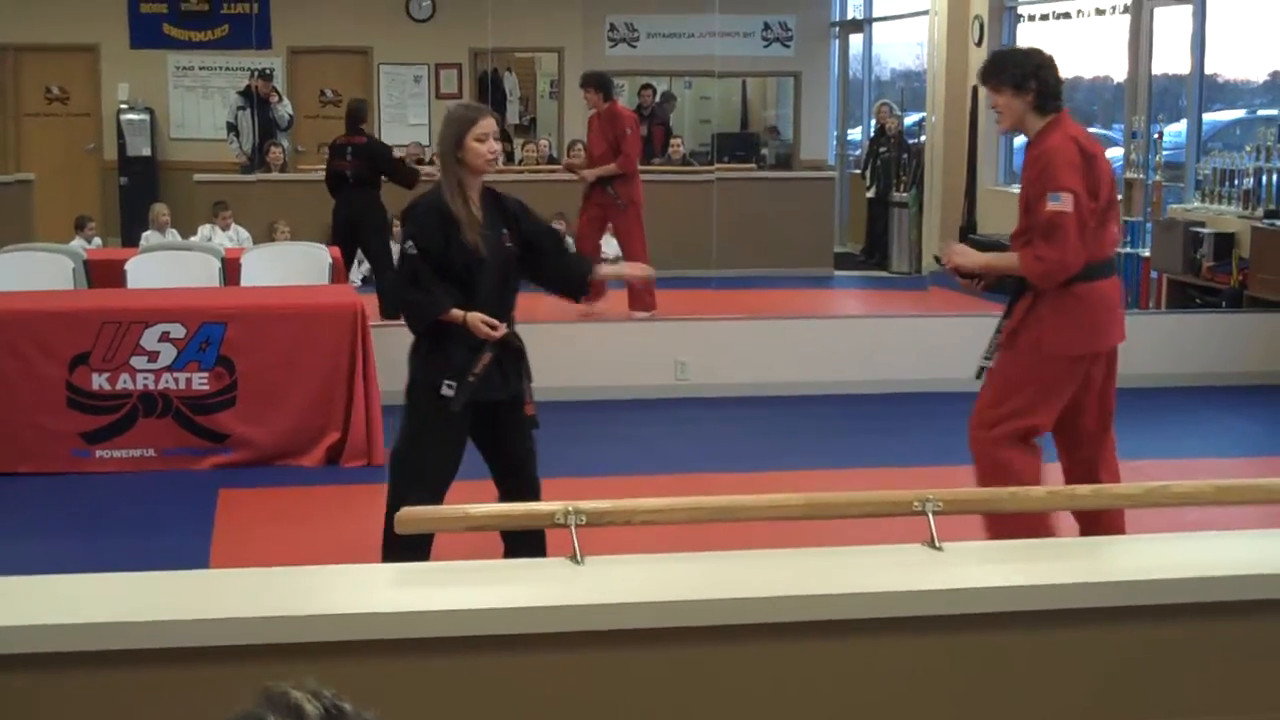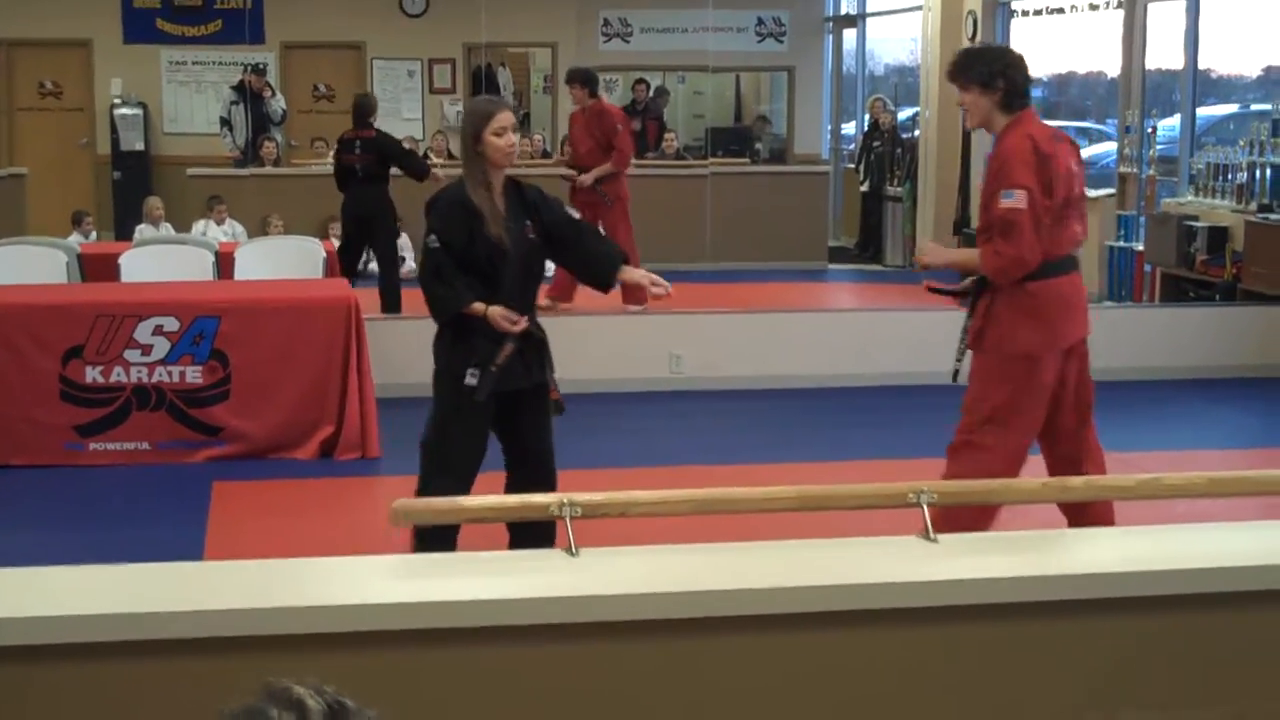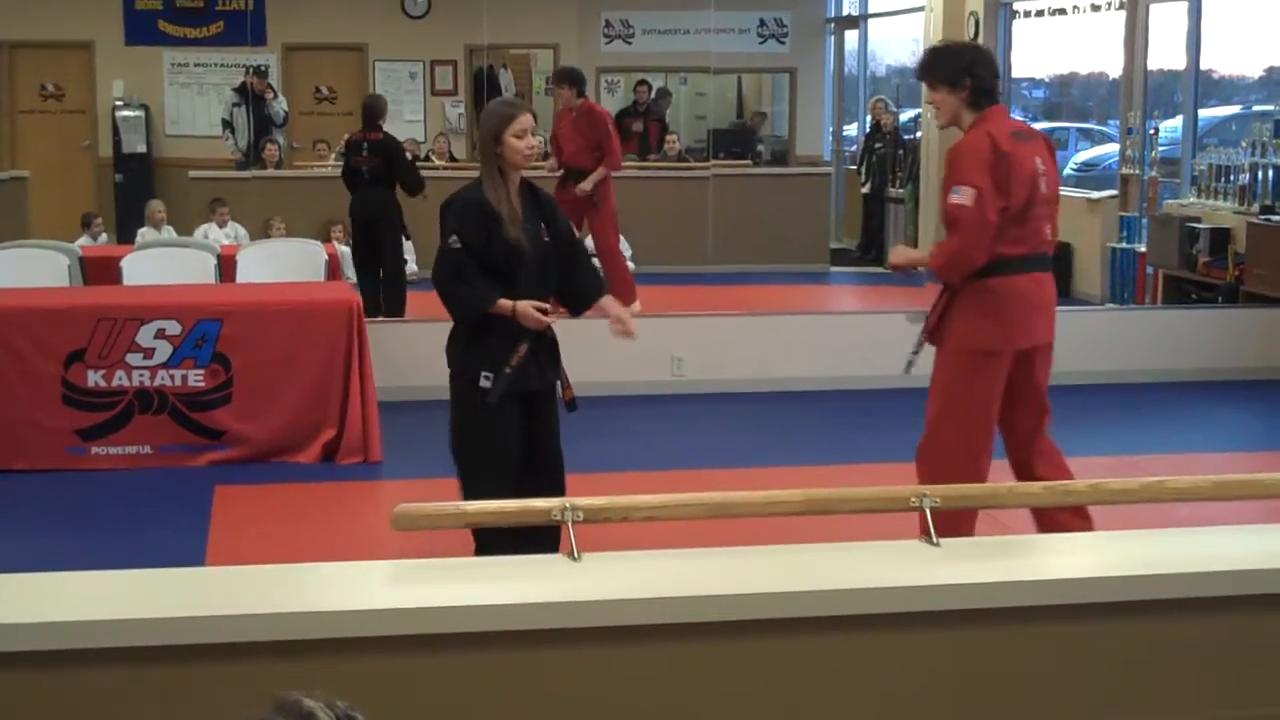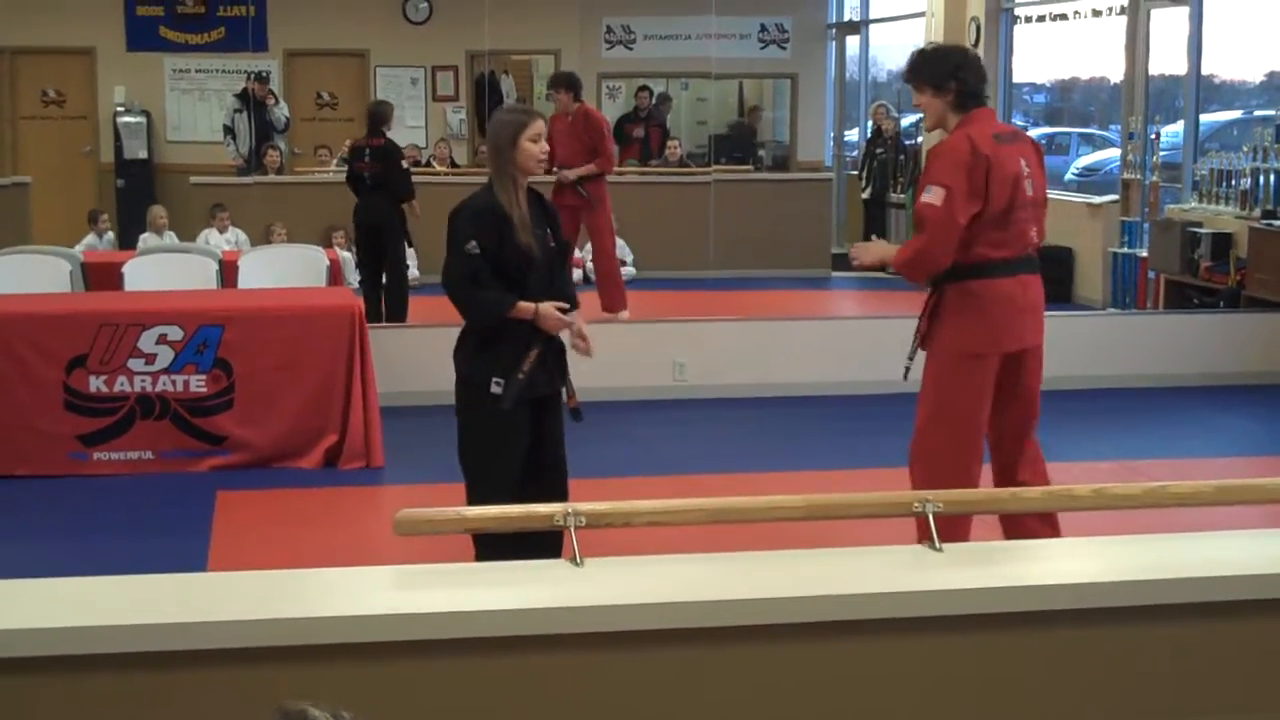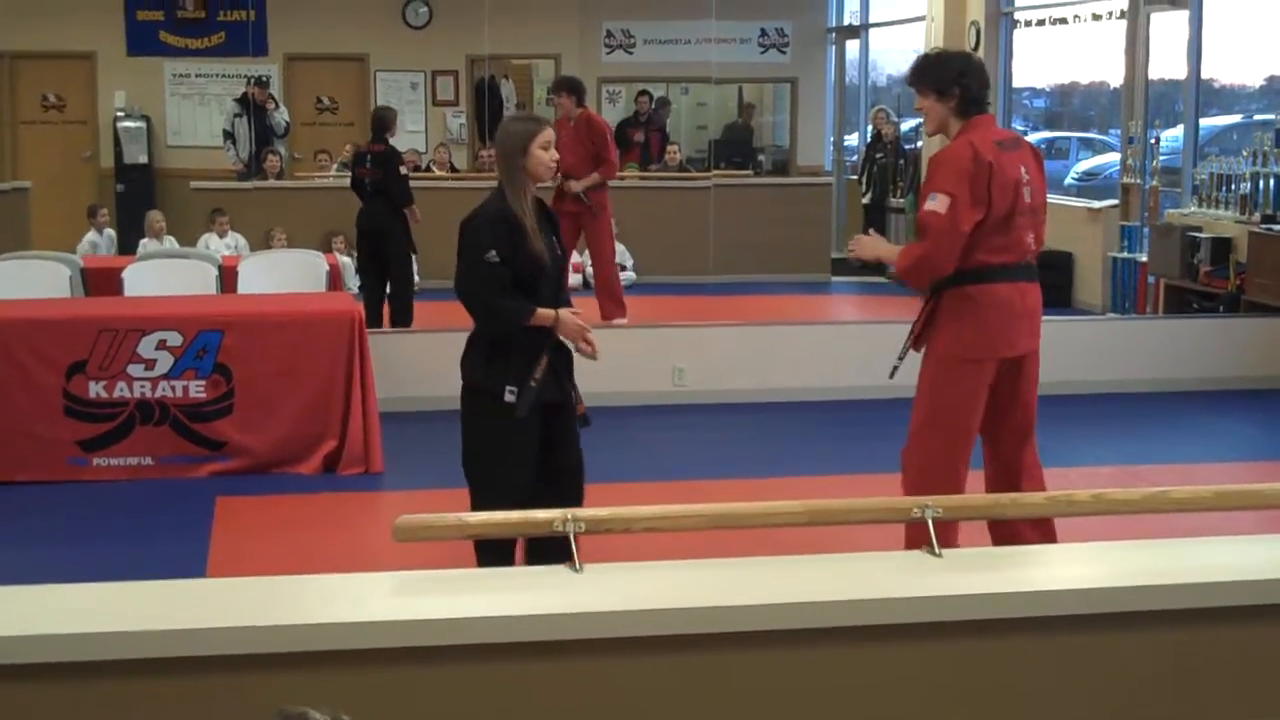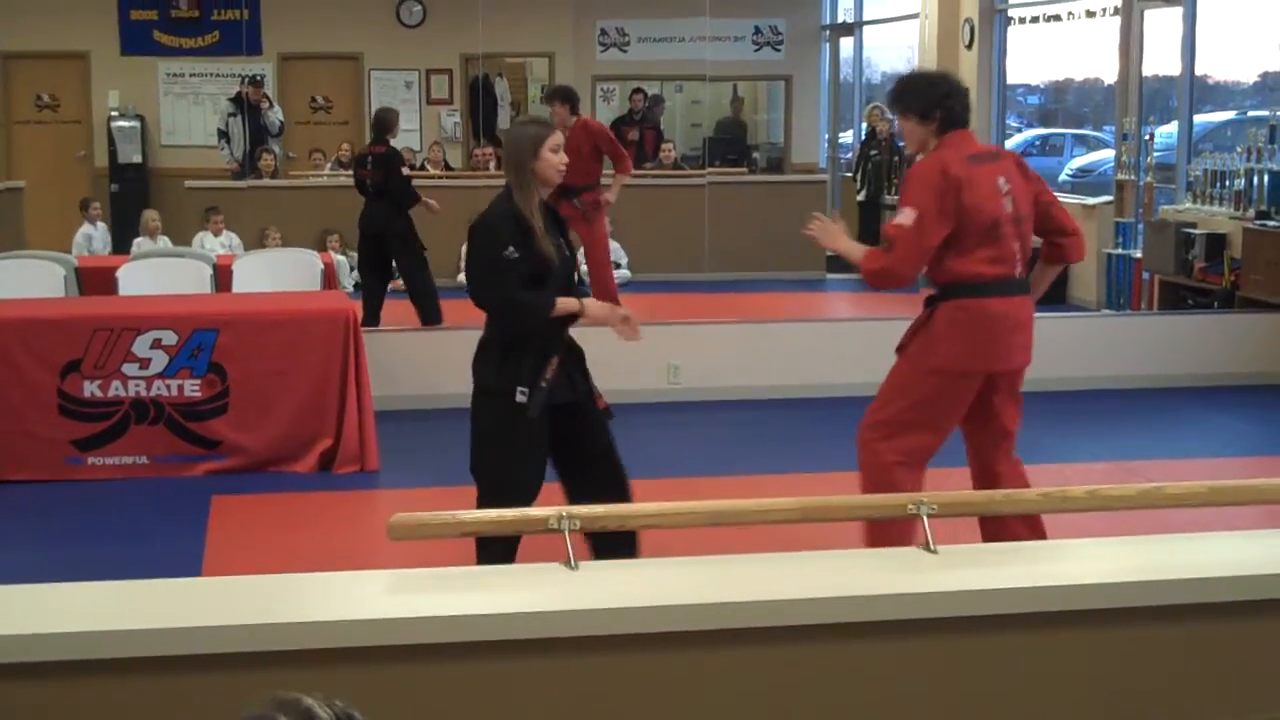
dt=0.2s
person 1, frame 1
left shoulder: (1054, 152)
right shoulder: (1070, 141)
left elbow: (1056, 257)
left wrist: (981, 261)
right wrist: (998, 263)
left hip: (1064, 310)
right hip: (1091, 304)
left knee: (998, 431)
right knee: (1087, 440)
person 1, frame 2
left shoulder: (1013, 150)
right shoulder: (1053, 140)
left elbow: (1014, 254)
left wrist: (950, 256)
right wrist: (981, 270)
left hip: (1026, 309)
right hip: (1063, 300)
left knee: (982, 441)
right knee: (1070, 435)
person 1, frame 3
left shoulder: (975, 148)
right shoulder: (1030, 139)
left elbow: (965, 249)
left wrist: (915, 256)
right wrist: (943, 262)
left hip: (987, 304)
right hip: (1034, 296)
left knee: (950, 447)
right knee: (1028, 433)
person 1, frame 4
left shoulder: (956, 150)
right shoulder: (1022, 143)
left elbow: (931, 250)
left wrist: (881, 253)
left hip: (974, 306)
right hip: (1023, 299)
left knee: (943, 449)
right knee: (1014, 439)
person 1, frame 5
left shoulder: (958, 156)
right shoulder: (1022, 150)
left elbow: (933, 257)
left wrist: (880, 250)
left hip: (972, 311)
right hip: (1021, 307)
left knee: (934, 453)
right knee: (1013, 447)
person 1, frame 6
left shoulder: (934, 170)
right shoulder: (1009, 163)
left elbow: (895, 267)
right elbow: (1067, 238)
left wrist: (839, 240)
left hip: (962, 324)
right hip: (1010, 321)
left knee: (885, 442)
right knee: (993, 449)
person 2, frame 1
left shoulder: (505, 210)
right shoulder: (428, 211)
left elbow: (551, 258)
right elbow: (411, 289)
left wrist: (615, 270)
right wrist: (463, 317)
left hip: (500, 357)
right hip: (445, 361)
left knee: (518, 469)
right knee: (421, 474)
left ankle: (527, 564)
person 2, frame 2
left shoulder: (529, 200)
right shoulder: (451, 204)
left elbow: (578, 243)
right elbow: (435, 281)
left wrist: (631, 274)
right wrist: (484, 311)
left hip: (522, 346)
right hip: (468, 351)
left knee: (532, 459)
right knee: (449, 463)
left ankle: (531, 557)
right ankle: (429, 559)
person 2, frame 3
left shoulder: (541, 203)
right shoulder: (467, 205)
left elbow: (572, 263)
right elbow: (452, 281)
left wrist: (606, 304)
right wrist: (510, 308)
left hip: (534, 351)
right hip: (485, 354)
left knee: (540, 463)
right knee: (490, 467)
left ankle: (535, 561)
person 2, frame 4
left shoulder: (542, 208)
right shoulder: (478, 212)
right elbow: (465, 290)
left wrist: (567, 316)
right wrist: (532, 311)
left hip: (539, 356)
right hip: (493, 360)
left knee: (545, 467)
right knee: (495, 473)
left ankle: (538, 567)
person 2, frame 5
left shoulder: (543, 215)
right shoulder: (489, 220)
right elbow: (485, 301)
left wrist: (569, 322)
right wrist: (553, 317)
left hip: (544, 361)
right hip: (502, 368)
left knee: (561, 469)
right knee: (502, 479)
left ankle: (551, 569)
person 2, frame 6
left shoulder: (550, 217)
right shoulder: (498, 222)
right elbow: (510, 301)
left wrist: (597, 310)
right wrist: (580, 306)
left hip: (557, 358)
right hip: (513, 366)
left knee: (597, 457)
right knee: (510, 478)
left ankle: (616, 550)
right ankle: (494, 572)
person 3, frame 1
left shoulder: (623, 117)
right shoulder: (594, 119)
left elbow: (628, 161)
left wrist: (595, 172)
right wrist: (580, 166)
left hip: (622, 190)
right hip: (599, 189)
left knee: (632, 247)
right knee: (585, 239)
left ankle: (643, 304)
right ankle: (594, 293)
person 3, frame 2
left shoulder: (610, 114)
right shoulder: (576, 116)
left elbow: (623, 156)
left wrist: (593, 175)
right wrist: (569, 163)
left hip: (609, 187)
right hip: (584, 186)
left knee: (621, 243)
left ankle: (635, 298)
right ankle: (557, 295)
person 3, frame 3
left shoulder: (597, 115)
right shoulder: (560, 116)
left elbow: (613, 158)
left wrist: (590, 182)
right wrist: (554, 162)
left hip: (596, 187)
right hip: (568, 186)
left knee: (606, 244)
left ankle: (628, 299)
person 3, frame 4
left shoulder: (593, 119)
right shoulder: (555, 120)
left elbow: (607, 160)
right elbow: (551, 152)
left wrist: (576, 172)
right wrist: (546, 164)
left hip: (591, 190)
right hip: (564, 191)
left knee: (603, 250)
left ankle: (616, 306)
person 3, frame 5
left shoulder: (595, 124)
right shoulder: (560, 125)
left elbow: (610, 166)
left wrist: (582, 184)
left hip: (592, 198)
right hip: (566, 196)
left knee: (603, 256)
left ankle: (615, 313)
person 3, frame 6
left shoulder: (594, 131)
left elbow: (623, 161)
left wrist: (613, 192)
left hip: (587, 202)
right hip: (561, 200)
left knee: (598, 258)
person 4, frame 1
left shoulder: (336, 145)
right shoulder: (373, 145)
left elbow: (331, 179)
right elbow: (397, 170)
right wrist: (418, 176)
left hip: (343, 209)
right hip: (369, 209)
left knee: (339, 262)
right knee: (383, 264)
right ankle: (391, 314)
person 4, frame 2
left shoulder: (344, 140)
right shoulder: (381, 140)
left elbow: (339, 174)
right elbow: (408, 161)
right wrist: (429, 172)
left hip: (352, 204)
right hip: (377, 204)
left knee: (347, 255)
right knee: (388, 259)
right ankle: (391, 311)
person 4, frame 3
left shoulder: (351, 142)
right shoulder: (388, 142)
left elbow: (347, 175)
right elbow: (407, 174)
right wrist: (420, 190)
left hip: (360, 206)
right hip: (385, 206)
left knee: (365, 262)
right knee: (392, 262)
left ankle: (372, 313)
right ankle: (393, 314)
person 4, frame 4
left shoulder: (356, 148)
right shoulder: (390, 148)
left elbow: (352, 180)
right elbow: (401, 184)
right wrist: (412, 203)
left hip: (364, 212)
right hip: (387, 212)
left knee: (369, 267)
right knee: (395, 268)
left ankle: (373, 319)
right ankle: (395, 320)
person 4, frame 5
left shoulder: (360, 153)
right shoulder: (391, 154)
left elbow: (357, 186)
right elbow: (399, 190)
right wrist: (412, 209)
left hip: (367, 218)
right hip: (389, 219)
left knee: (372, 272)
right knee: (401, 273)
left ankle: (373, 323)
right ankle: (401, 324)
person 4, frame 6
left shoulder: (362, 155)
right shoulder: (392, 155)
right elbow: (403, 191)
right wrist: (426, 202)
left hip: (370, 218)
right hip: (393, 219)
left knee: (372, 272)
right knee: (415, 268)
left ankle: (370, 321)
right ankle: (432, 319)
